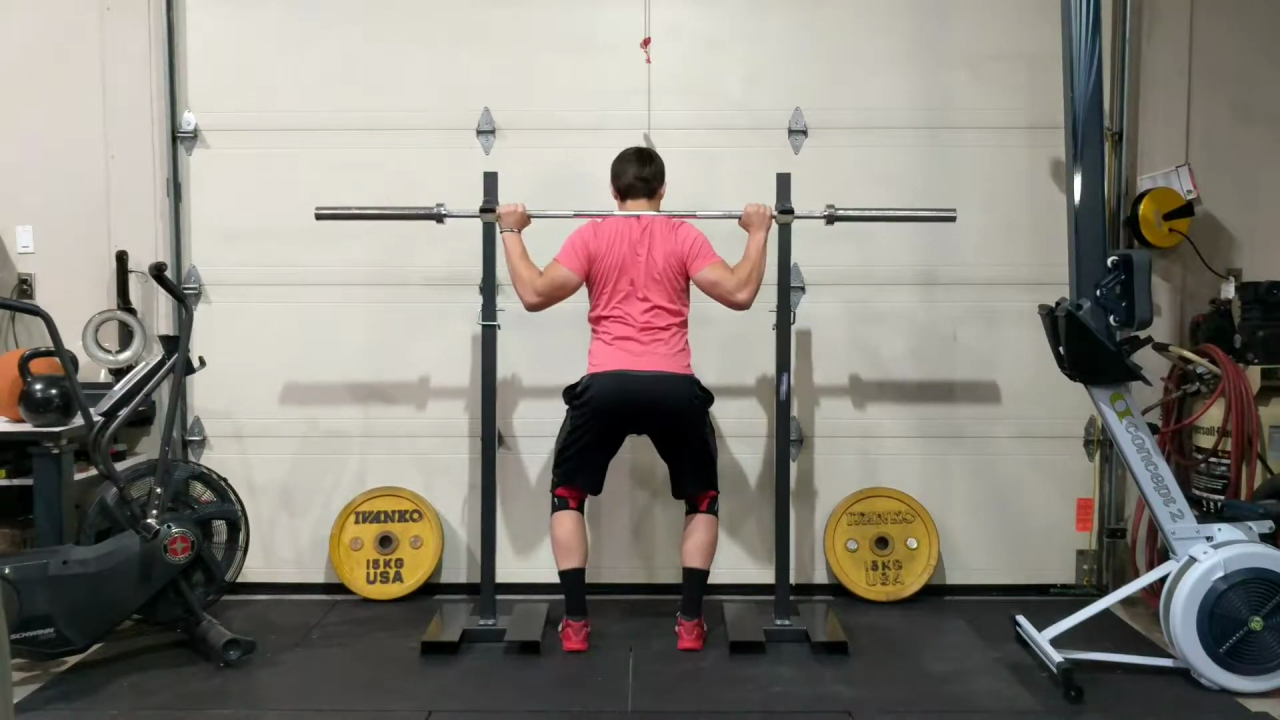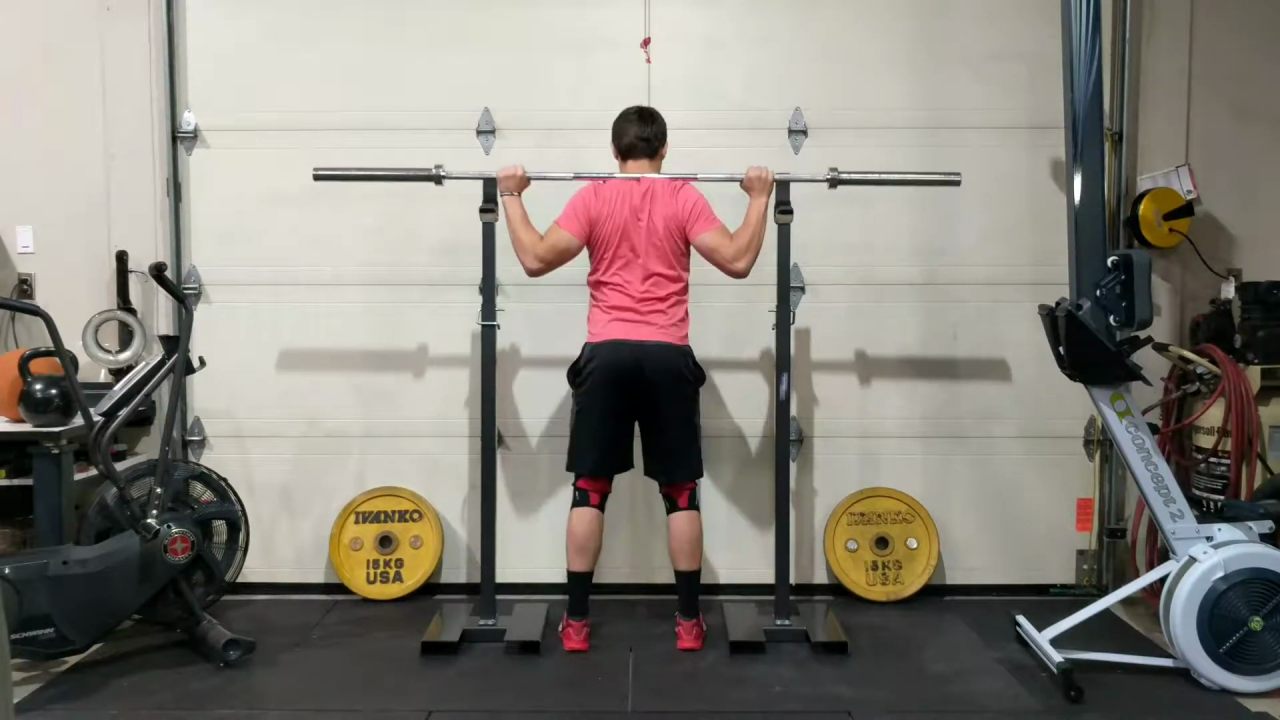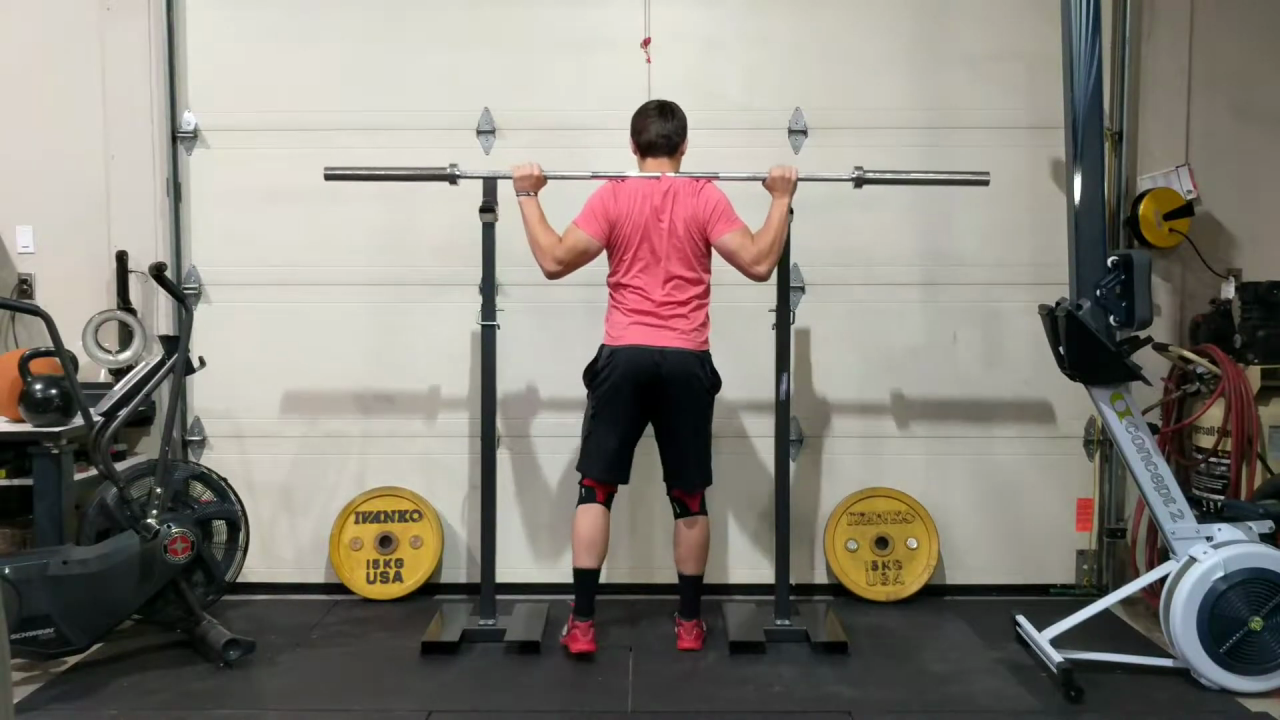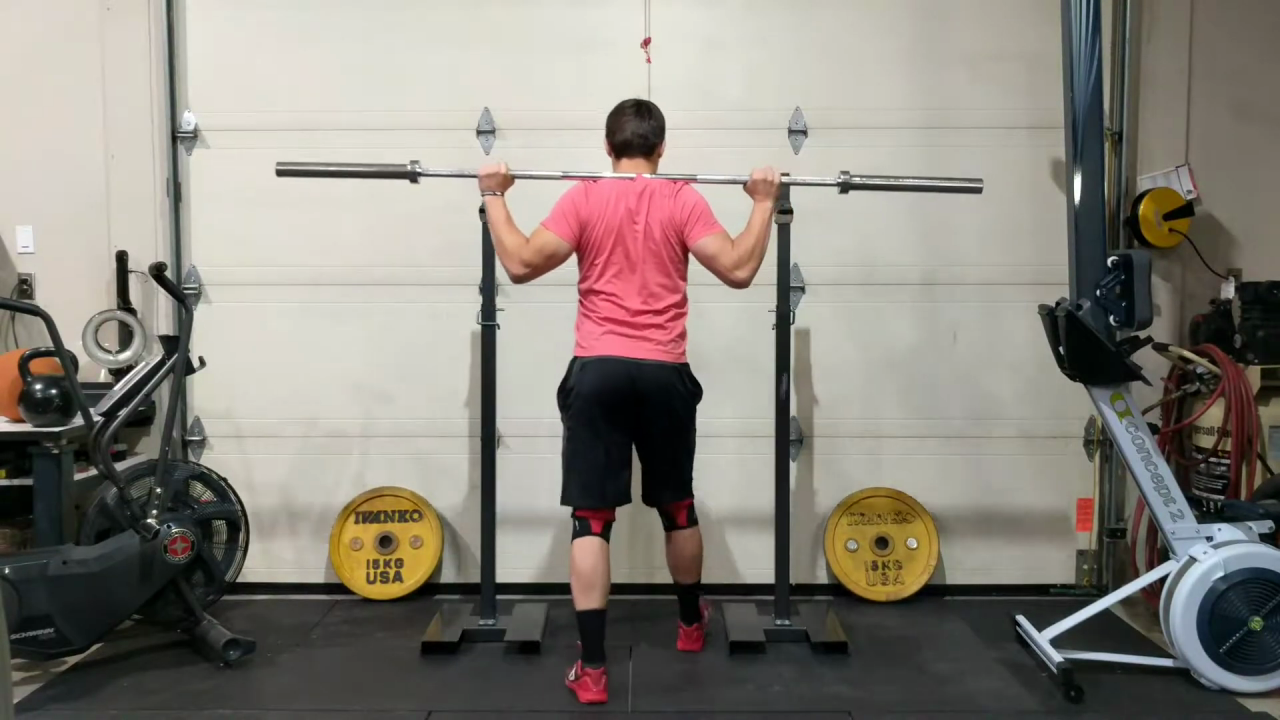
dt=0.5s
person 1, frame 1
left shoulder: (590, 236)
right shoulder: (684, 236)
left elbow: (534, 294)
right elbow: (739, 293)
left wrist: (511, 233)
right wrist: (758, 233)
left hip: (606, 385)
right hip: (673, 387)
left knee: (567, 496)
right knee: (702, 500)
left ankle: (575, 622)
right ankle: (690, 621)
person 1, frame 2
left shoulder: (592, 198)
right shoulder: (685, 198)
left elbow: (535, 259)
right elbow: (738, 261)
left wrist: (511, 196)
right wrist: (759, 198)
left hip: (607, 356)
right hip: (668, 358)
left knee: (590, 489)
right knee: (680, 492)
left ankle: (577, 621)
right ankle: (689, 621)
person 1, frame 3
left shoulder: (611, 196)
right shoulder: (706, 197)
left elbow: (554, 261)
right elbow: (758, 263)
left wrist: (527, 194)
right wrist: (781, 198)
left hip: (623, 359)
right hip: (687, 363)
left knee: (595, 490)
right knee: (689, 497)
left ankle: (581, 621)
right ankle: (689, 622)
person 1, frame 4
left shoulder: (583, 198)
right shoulder: (683, 200)
left elbow: (520, 265)
right elbow: (739, 270)
left wrist: (493, 195)
right wrist: (763, 202)
left hip: (598, 372)
right hip: (665, 374)
left knee: (591, 518)
right knee: (677, 506)
left ankle: (592, 668)
right ankle: (689, 624)
